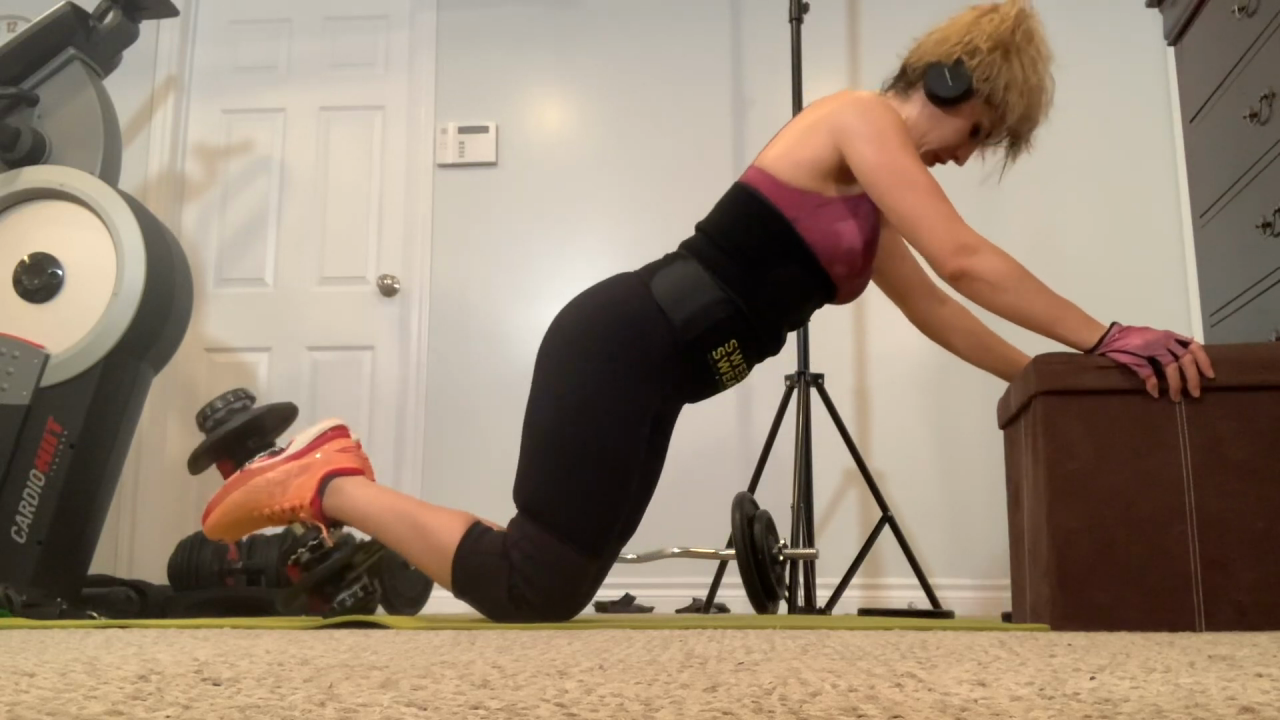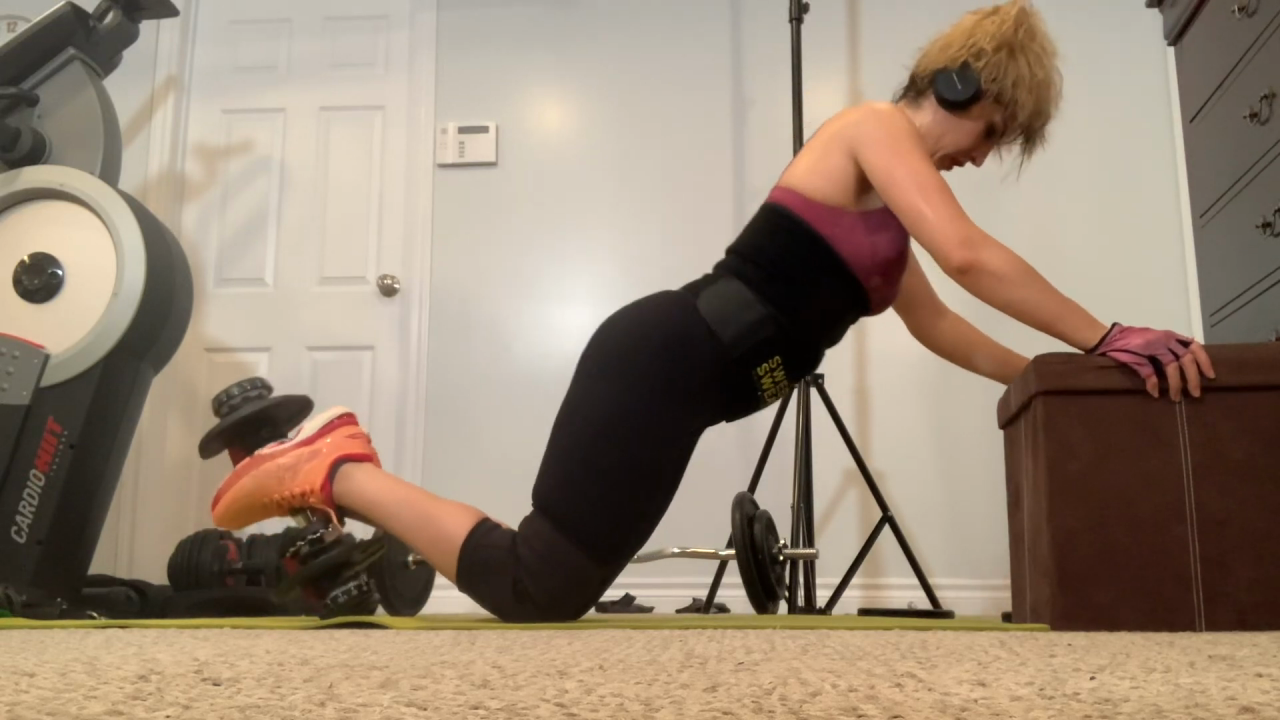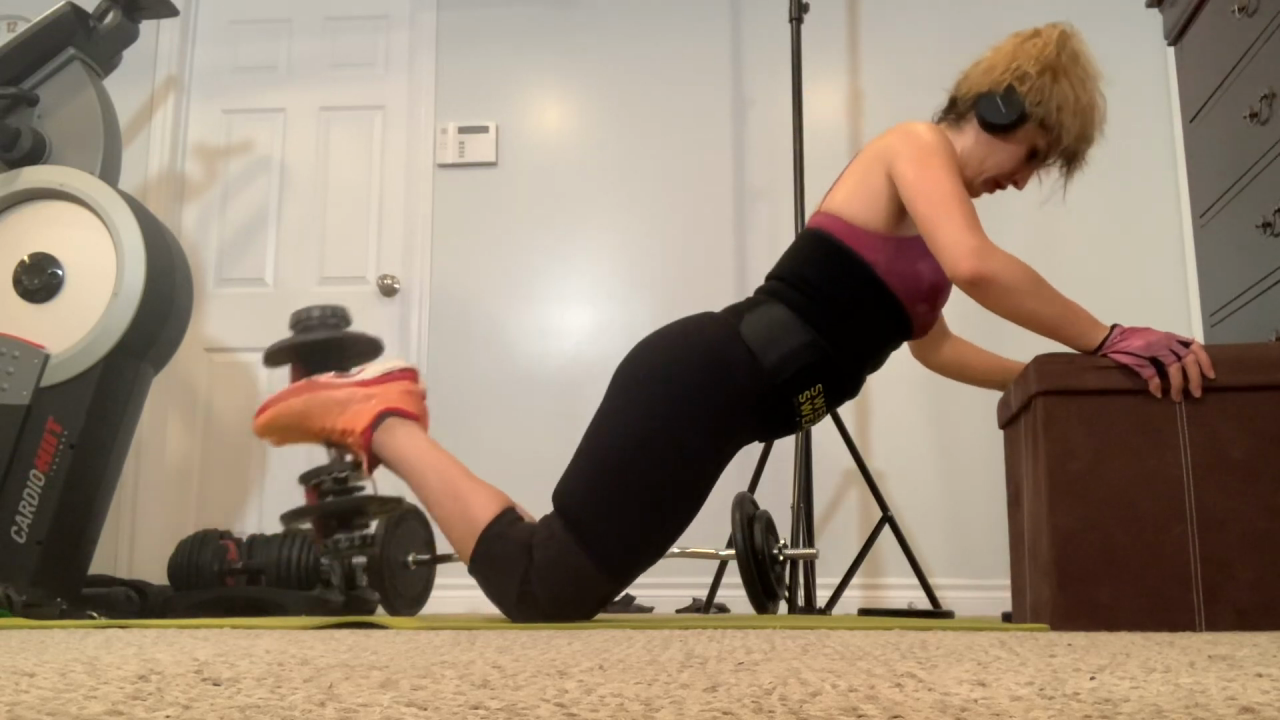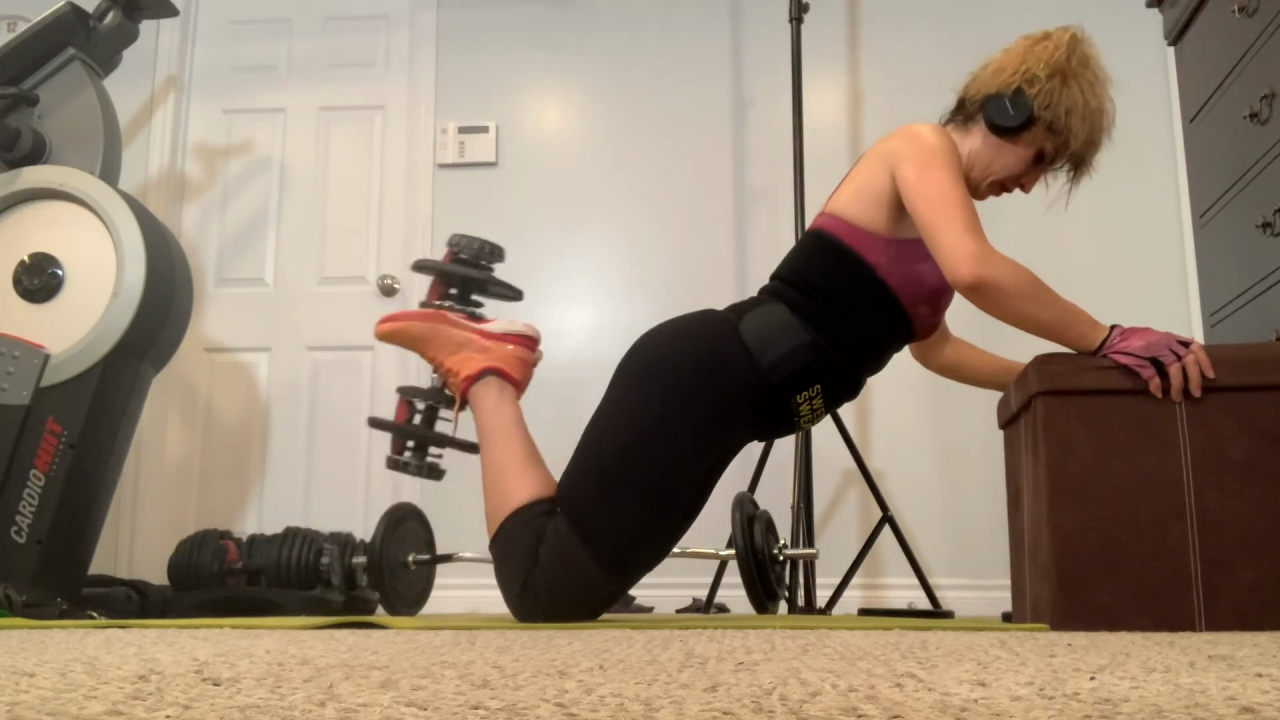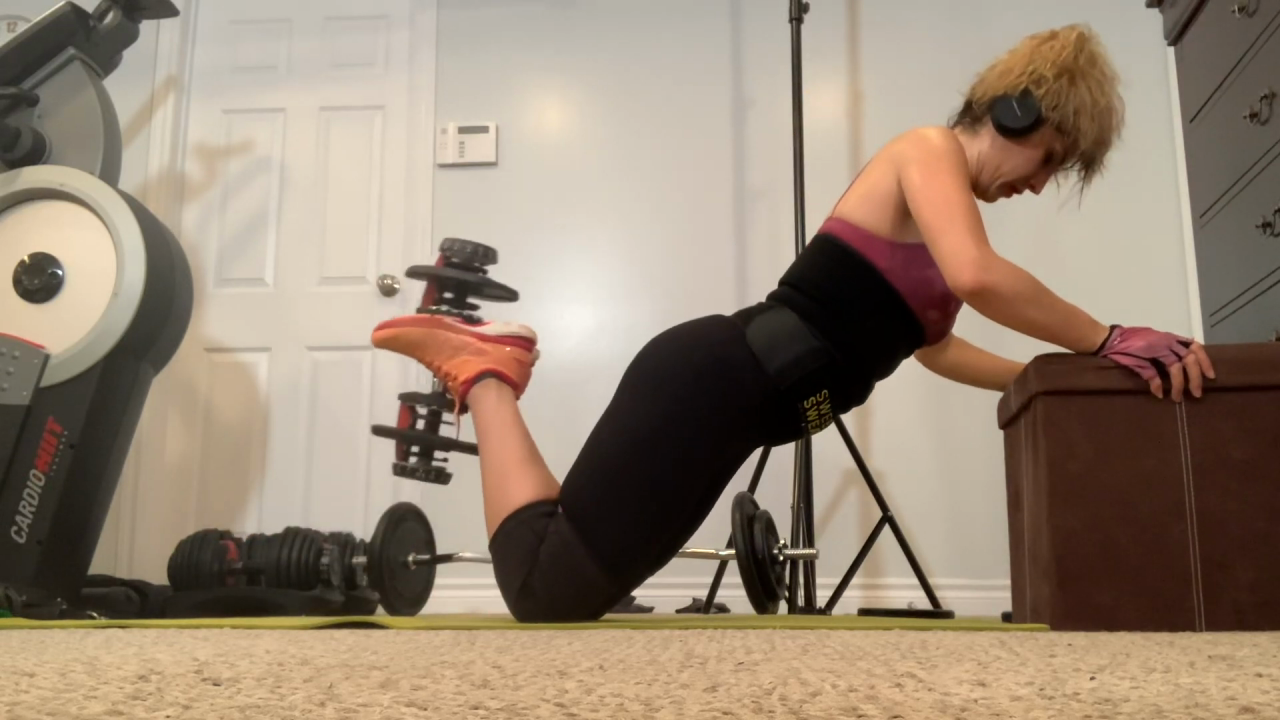
dt=0.4s
person 1, frame 1
left shoulder: (865, 199)
right shoulder: (860, 117)
left elbow: (932, 307)
right elbow: (962, 258)
right wrist: (1104, 339)
left hip: (647, 374)
right hip: (619, 348)
left knee: (546, 582)
right knee: (532, 592)
left ankle: (348, 494)
right ankle: (325, 484)
person 1, frame 2
left shoulder: (885, 202)
right shoulder: (875, 128)
left elbow: (932, 322)
right elbow: (967, 255)
right wrist: (1108, 339)
left hip: (675, 380)
right hip: (662, 363)
left knee: (552, 584)
right knee: (537, 590)
left ankle: (346, 482)
right ankle: (332, 469)
person 1, frame 3
left shoulder: (923, 204)
right shoulder: (914, 146)
left elbow: (933, 343)
right elbow: (978, 267)
right wrist: (1106, 340)
left hip: (710, 393)
right hip: (700, 383)
left knee: (554, 584)
right knee: (541, 589)
left ankle: (387, 421)
right ankle: (379, 419)
person 1, frame 4
left shoulder: (934, 204)
right shoulder: (919, 147)
left elbow: (932, 345)
right elbow: (977, 273)
right wrist: (1106, 340)
left hip: (720, 390)
right hip: (701, 378)
left knee: (568, 583)
right knee: (548, 590)
left ankle: (490, 370)
right ankle: (485, 367)
person 1, frame 5
left shoulder: (941, 201)
right shoulder: (927, 150)
left elbow: (934, 343)
right elbow: (979, 277)
right wrist: (1107, 341)
left hip: (727, 398)
right hip: (711, 384)
left knee: (570, 584)
right knee: (549, 593)
left ankle: (489, 372)
right ankle: (482, 370)
